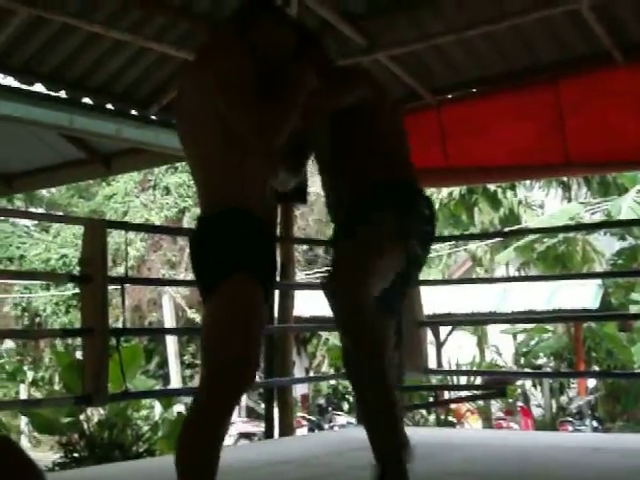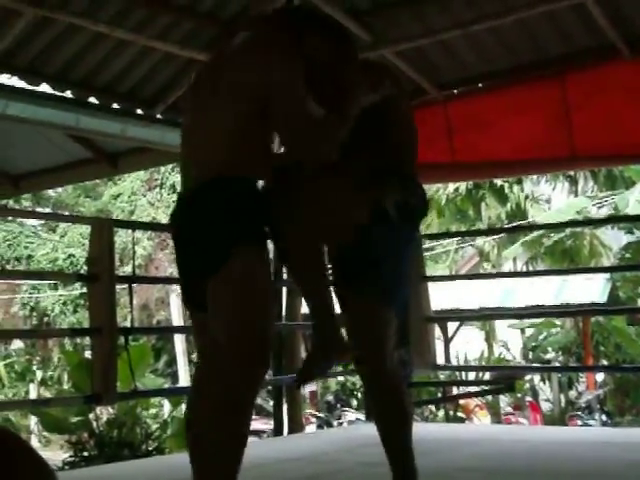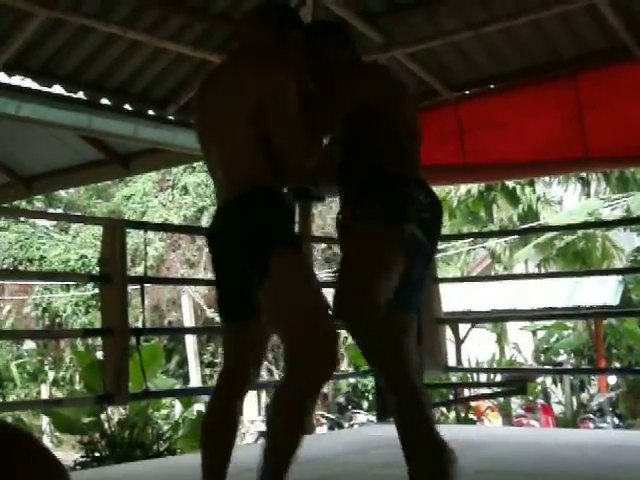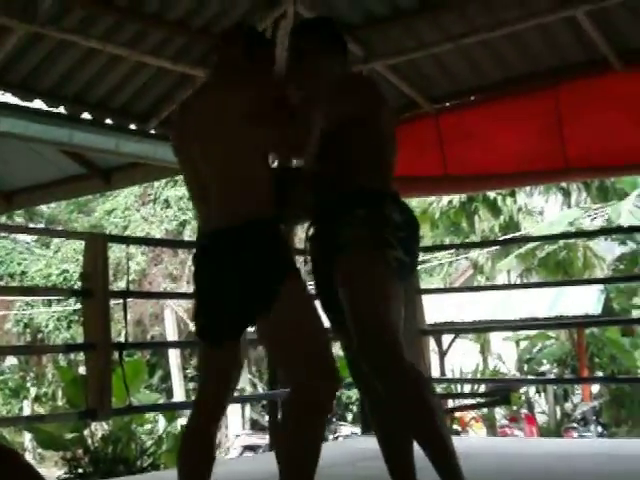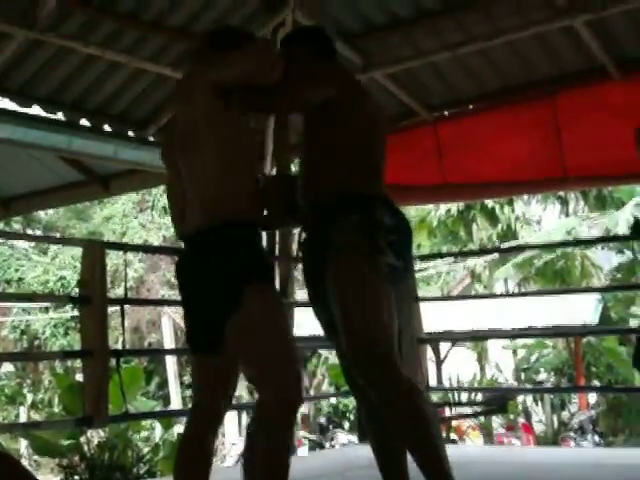
dt=0.3s
person 1, frame 1
left shoulder: (195, 89)
right shoulder: (223, 55)
right elbow: (265, 135)
right wrist: (300, 83)
left hip: (236, 237)
right hip: (234, 237)
left knee: (230, 381)
right knee: (224, 383)
person 1, frame 2
left shoulder: (217, 66)
right shoulder: (275, 56)
right elbow: (311, 149)
right wrist: (347, 99)
left hip: (192, 217)
right hip: (227, 210)
left knee: (214, 367)
right knee: (247, 357)
person 1, frame 3
left shoulder: (208, 89)
right shoulder: (268, 68)
right elbow: (298, 160)
right wrist: (320, 132)
left hip: (227, 228)
right hip: (257, 221)
left knee: (237, 371)
right knee: (318, 351)
person 1, frame 4
left shoulder: (185, 116)
right shoulder: (244, 88)
right elbow: (291, 142)
left hip: (211, 258)
right hip: (250, 249)
left knee: (211, 398)
right knee: (318, 379)
person 1, frame 5
left shoulder: (177, 133)
right shoulder: (199, 80)
right elbow: (265, 59)
left hip: (197, 260)
right hip: (229, 252)
left knee: (209, 405)
right knee: (282, 391)
person 2, frame 1
left shoulder: (351, 81)
right shoulder: (329, 119)
left elbow: (305, 108)
right elbow: (284, 170)
left hip: (393, 215)
right hip: (356, 230)
left knee: (344, 289)
right knee: (361, 365)
person 2, frame 2
left shoulder: (373, 74)
left hip: (389, 202)
right hip: (363, 230)
left knee: (284, 192)
right knee: (376, 361)
left ankle: (325, 333)
person 2, frame 3
left shoulder: (370, 76)
right shoulder: (355, 117)
left elbow: (315, 119)
left hip: (398, 210)
right hip: (380, 230)
left knee: (354, 304)
right knee: (398, 362)
person 2, frame 4
left shoulder: (352, 85)
right shoulder: (341, 112)
left elbow: (309, 113)
left hip: (367, 229)
right hip: (341, 238)
left knee: (381, 358)
right knee: (368, 375)
person 2, frame 5
left shoulder: (334, 80)
right shoulder: (332, 122)
left elbow: (262, 99)
left hip: (359, 235)
right hip: (338, 243)
left knee: (376, 368)
right knee: (366, 384)
